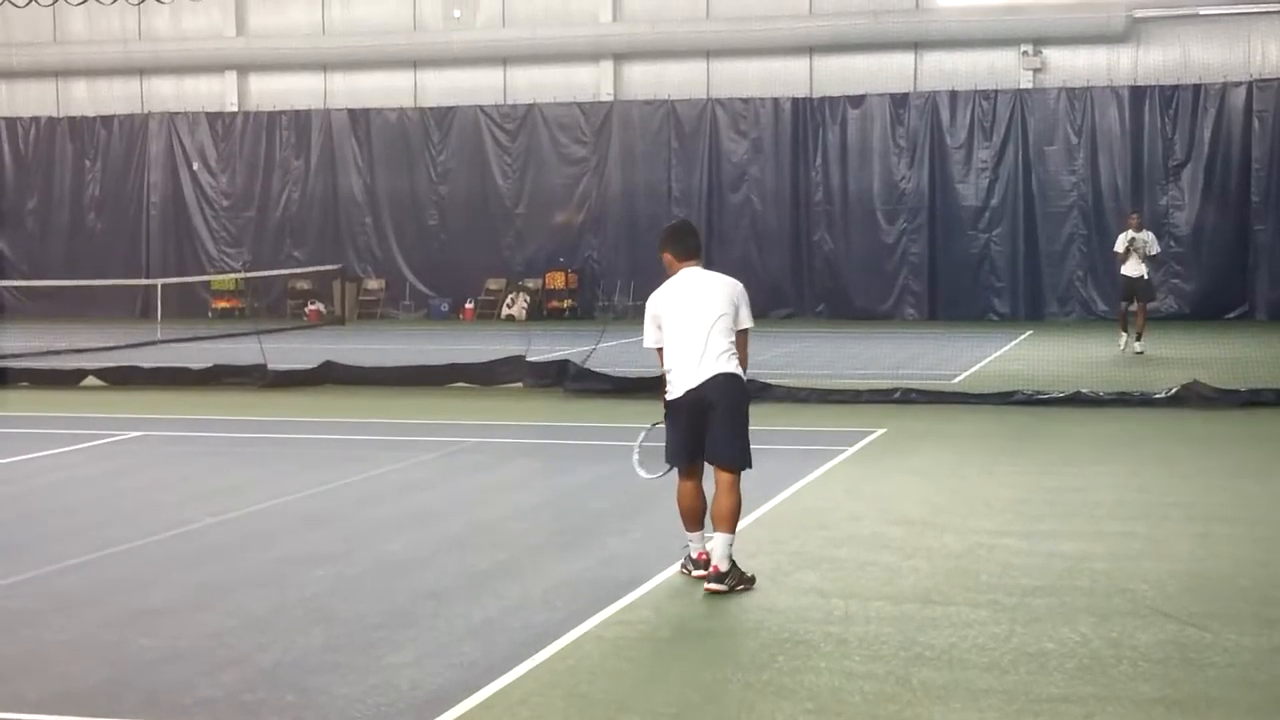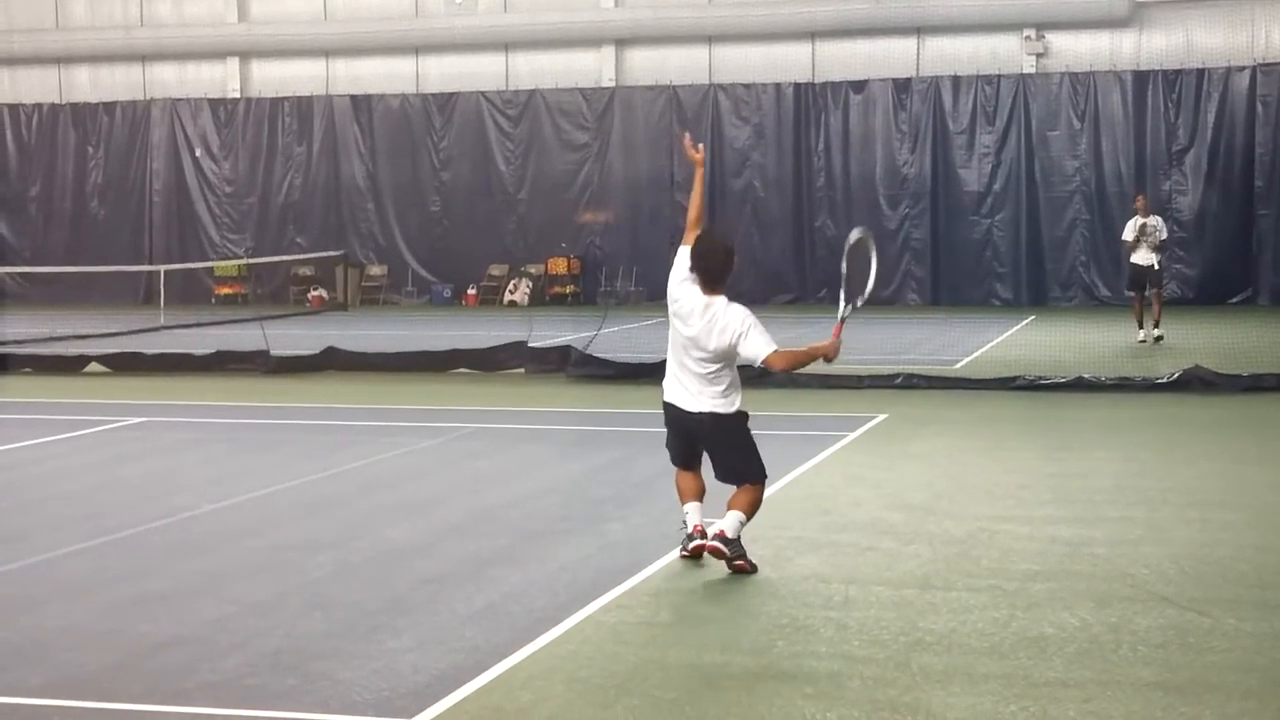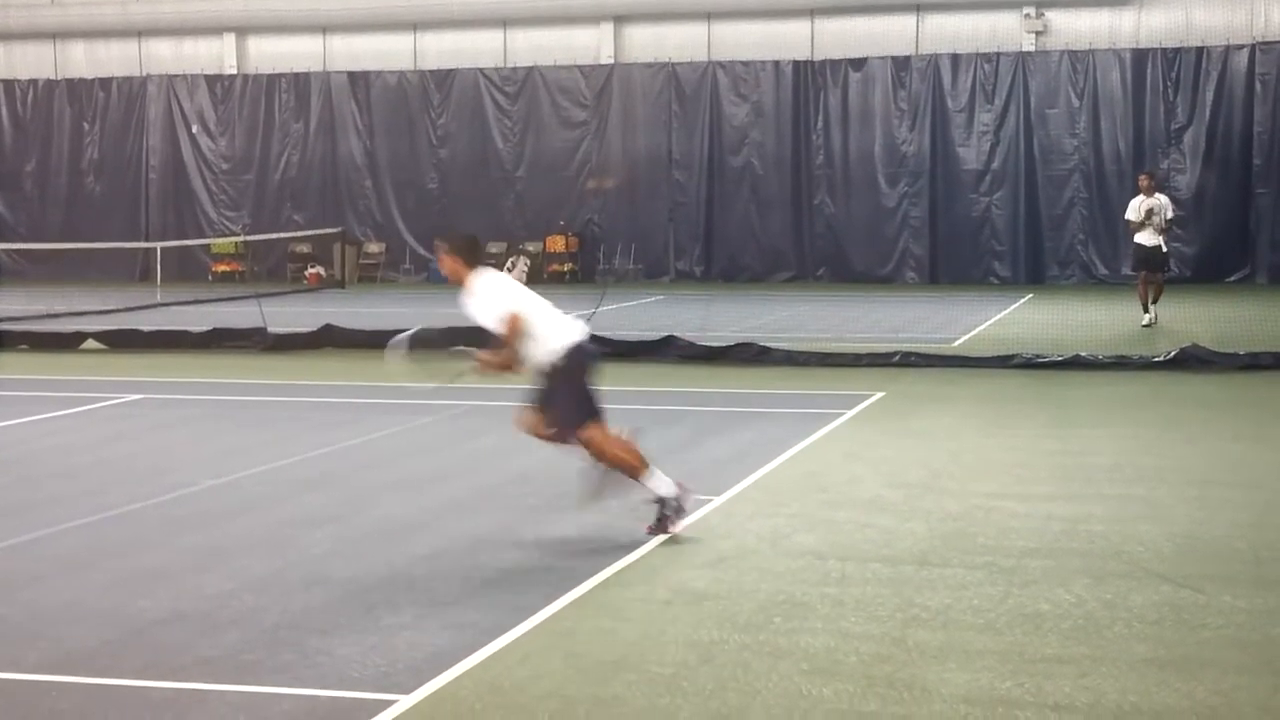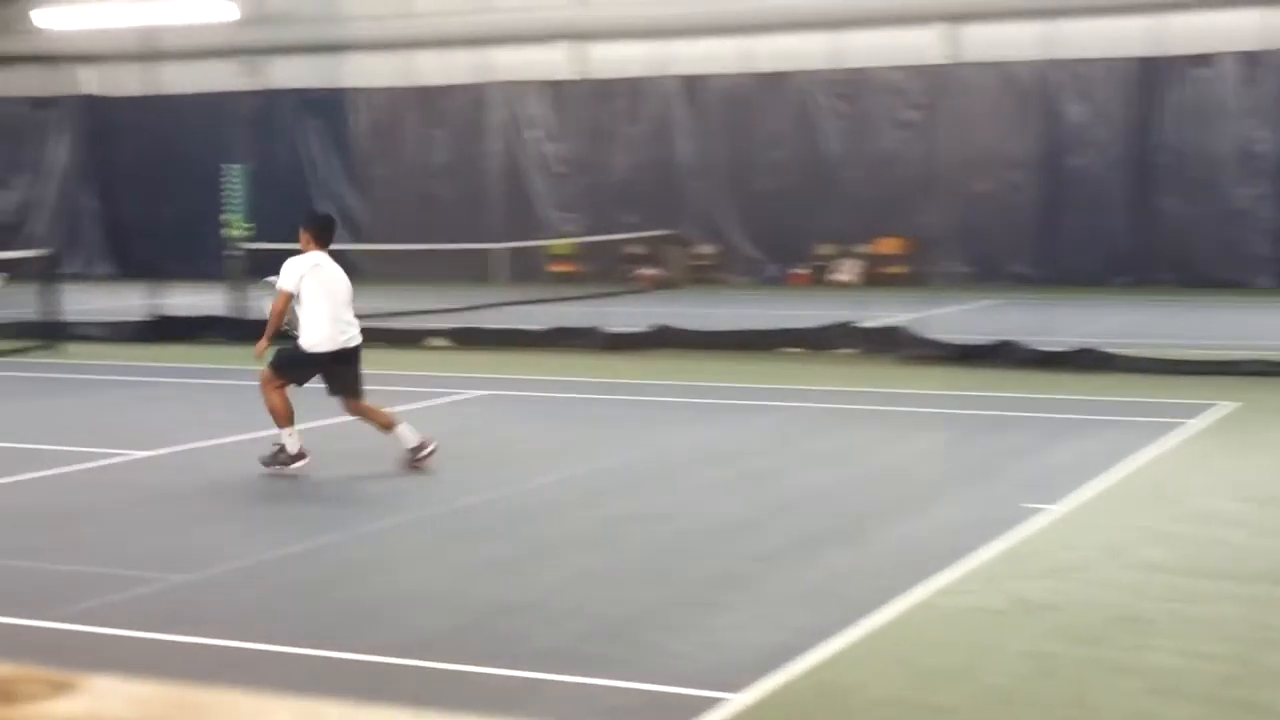
dt=1s
person 1, frame 1
left shoulder: (658, 298)
right shoulder: (730, 286)
right elbow: (740, 351)
left hip: (681, 390)
right hip: (724, 383)
left knee: (688, 474)
right knee: (727, 475)
left ankle: (697, 554)
right ankle: (721, 566)
person 1, frame 2
left shoulder: (678, 289)
right shoulder: (736, 319)
left elbow: (692, 227)
right elbow: (778, 361)
left wrist: (698, 170)
right wrist: (822, 349)
left hip: (676, 407)
right hip: (720, 415)
left knee: (686, 468)
right knee: (751, 485)
left ankle: (694, 526)
right ankle: (727, 533)
person 1, frame 3
left shoulder: (477, 293)
right shoulder: (493, 281)
left elbow: (515, 327)
left wrist: (499, 358)
right wrist: (504, 358)
left hip: (565, 356)
right hip: (570, 351)
left knee: (589, 436)
right knee: (533, 423)
left ankle: (668, 494)
person 1, frame 4
left shoulder: (296, 264)
right shoulder: (338, 272)
left elbow: (279, 308)
left wrist: (266, 338)
left hip: (317, 344)
right hip: (350, 343)
left knee: (270, 382)
right knee: (354, 404)
left ankle: (291, 449)
right ankle: (416, 444)
